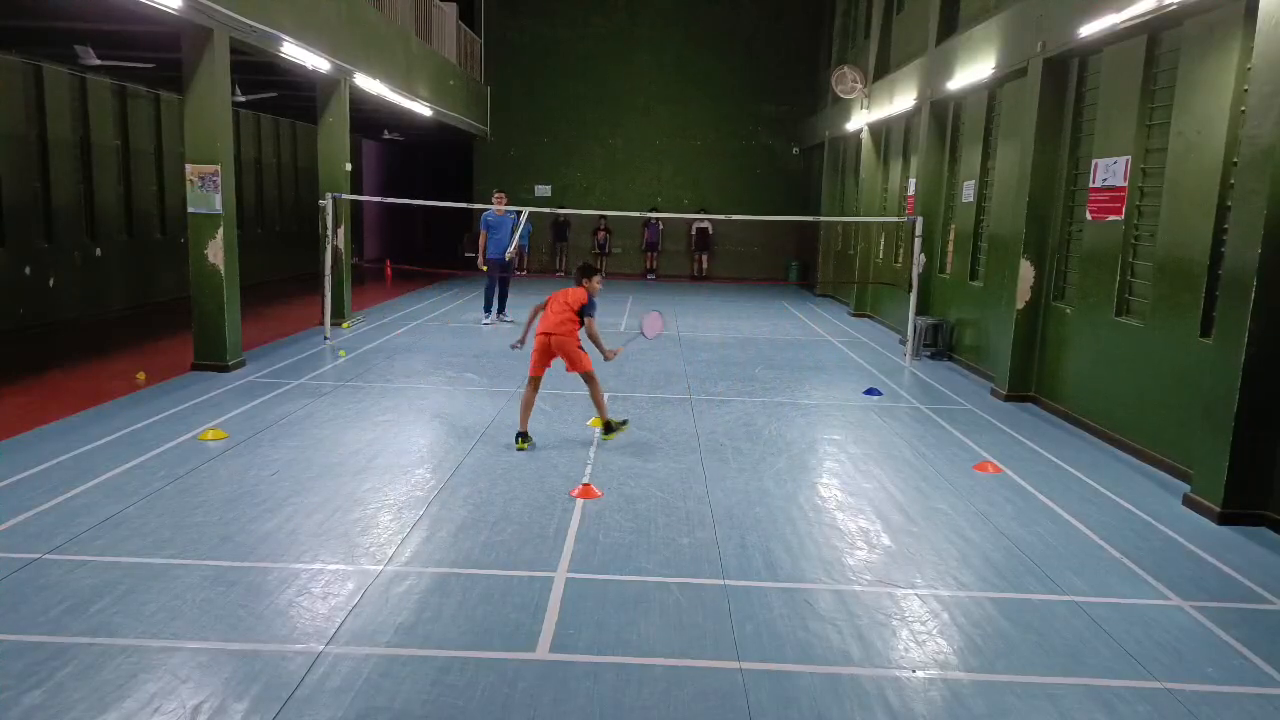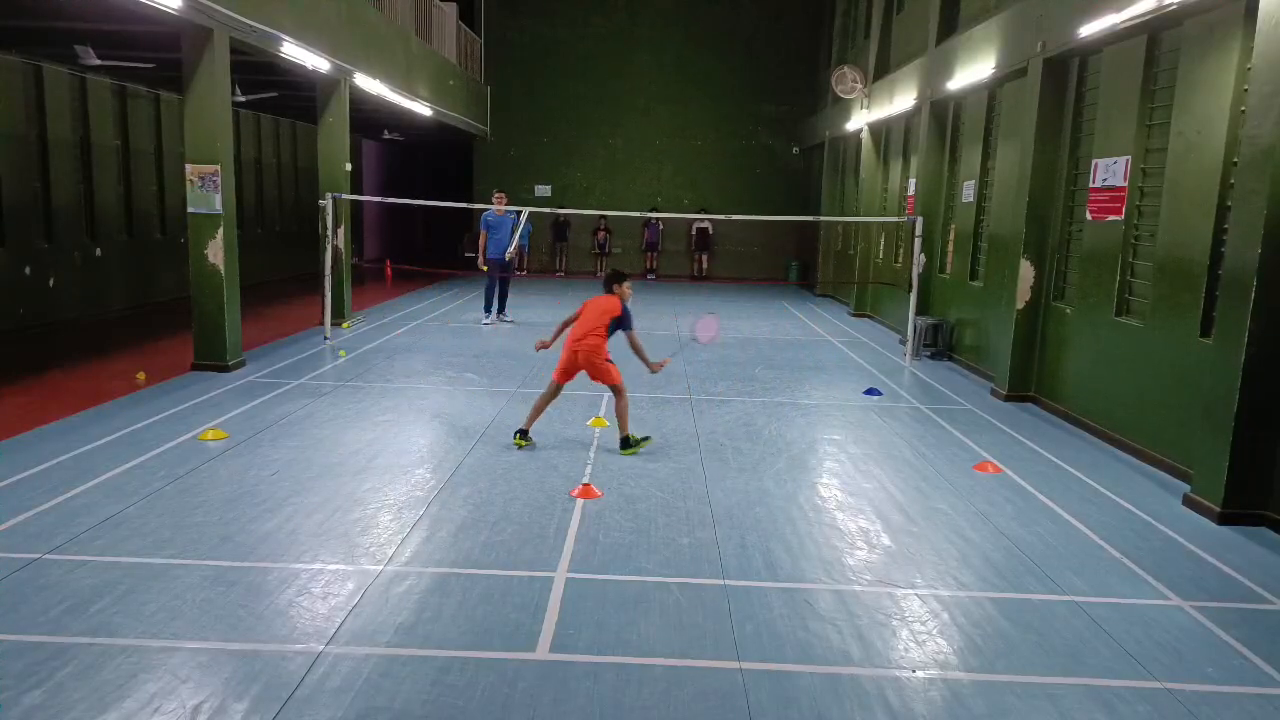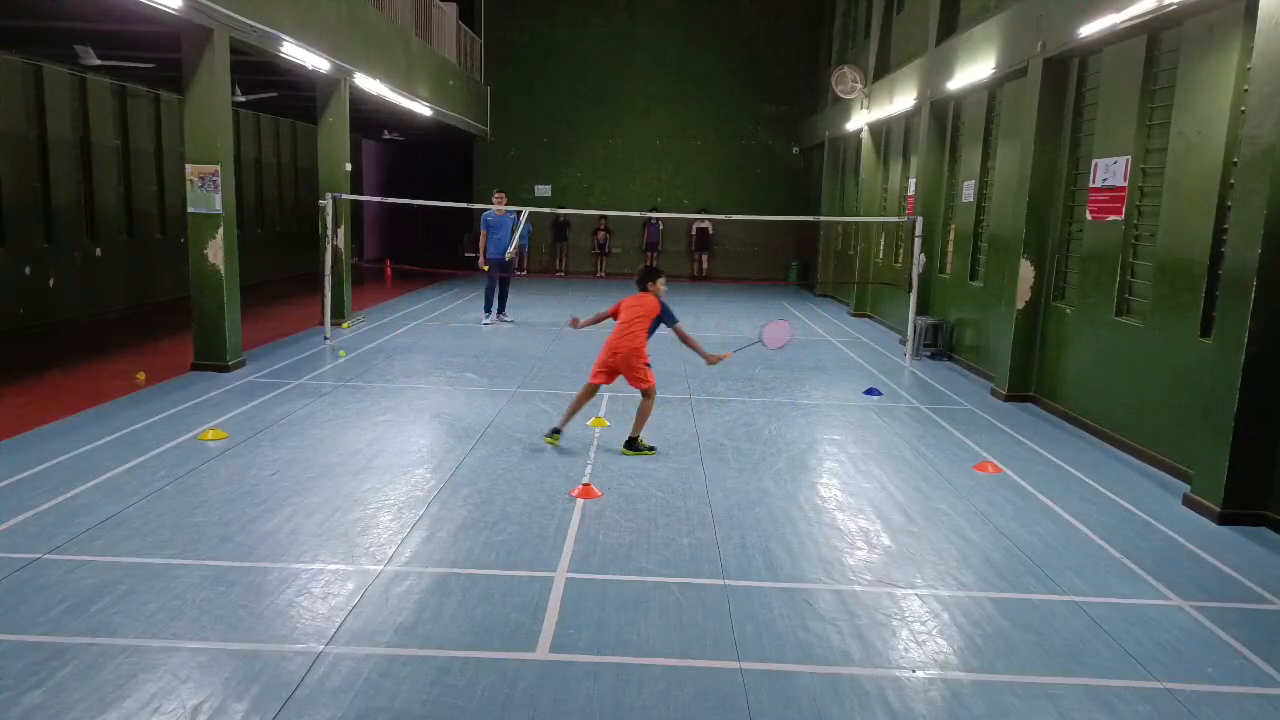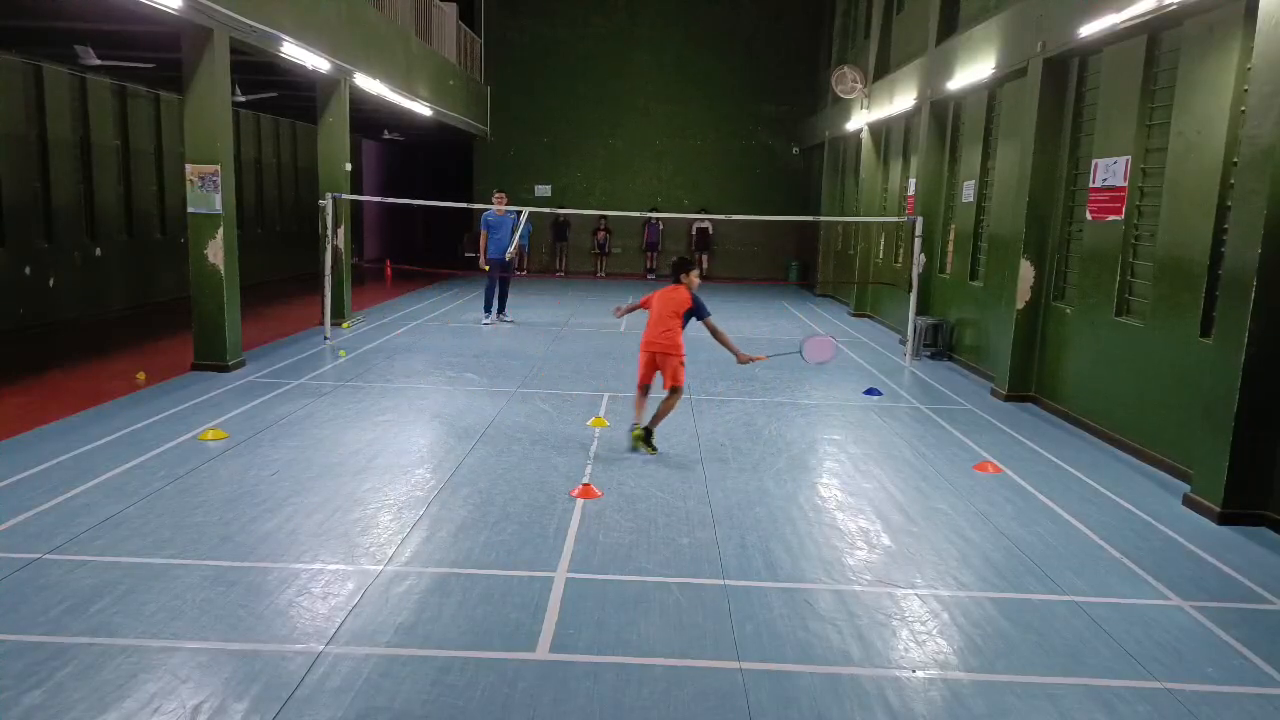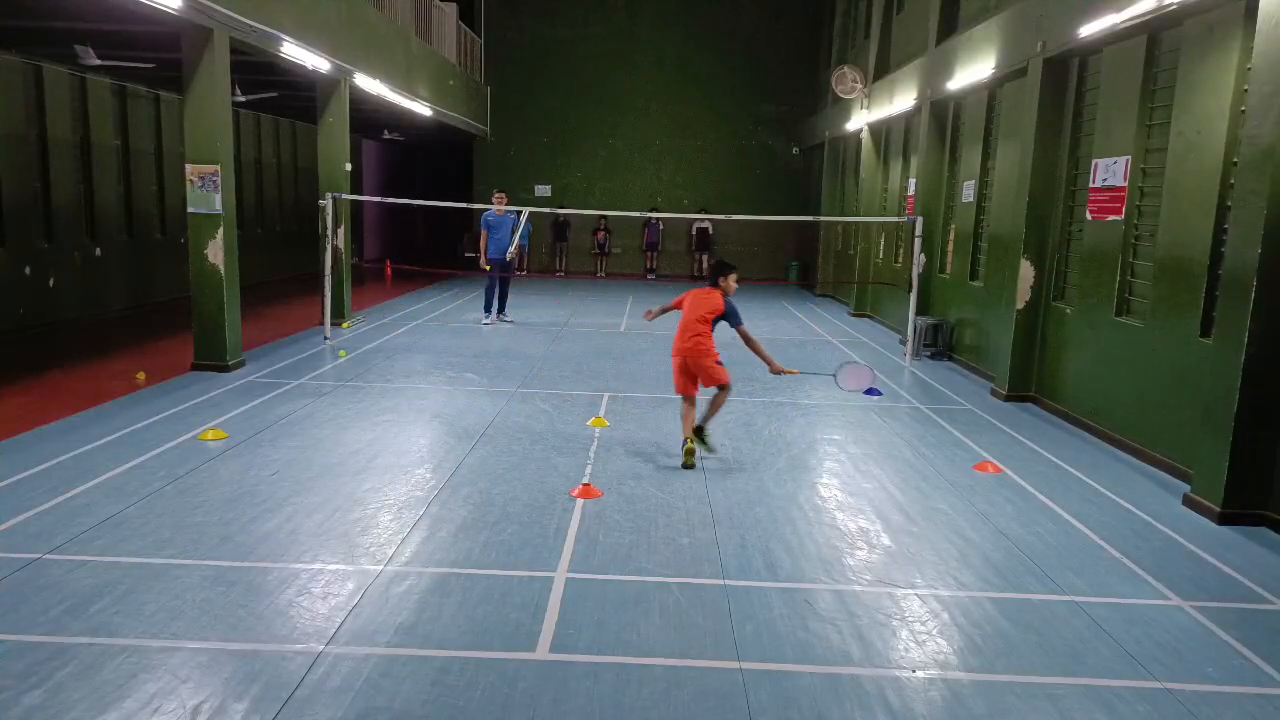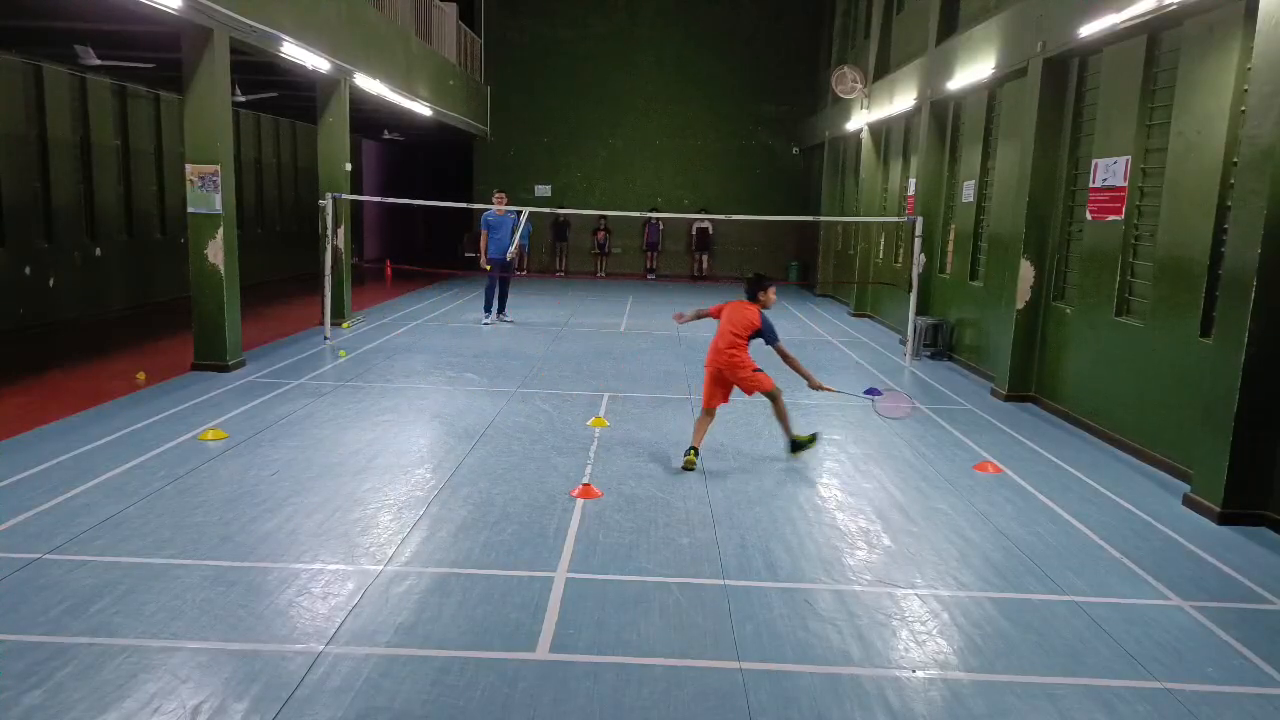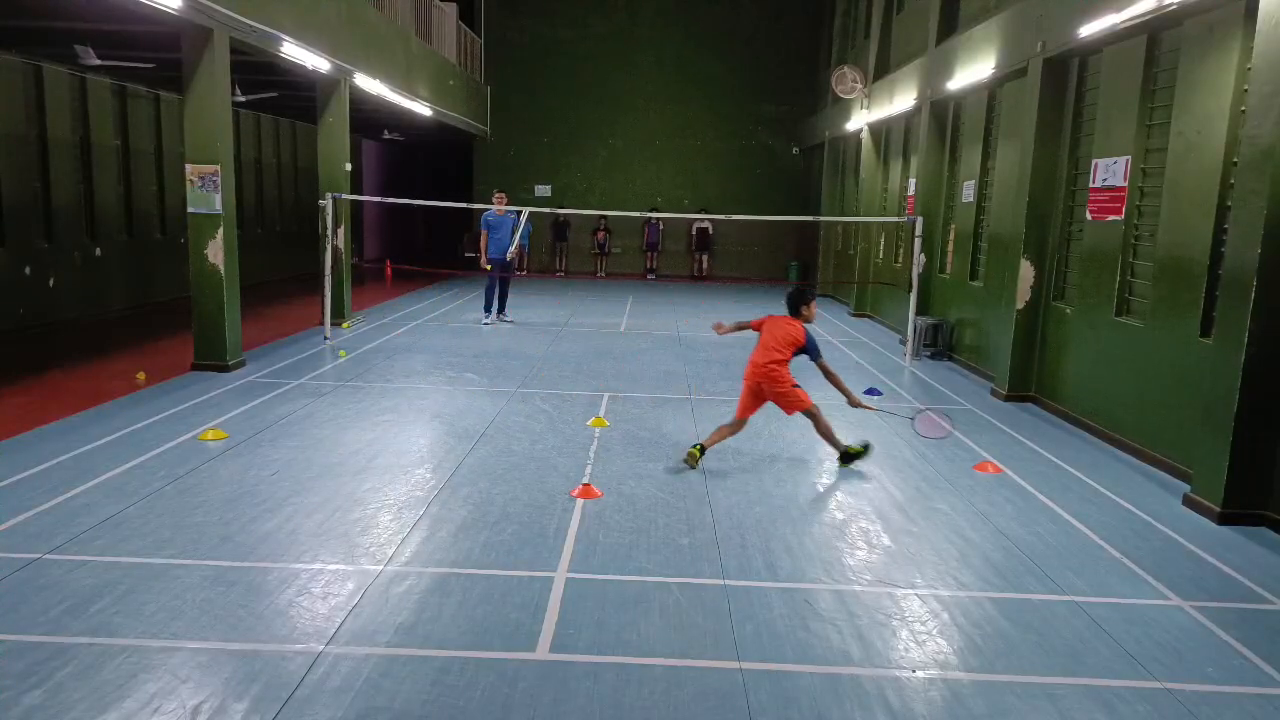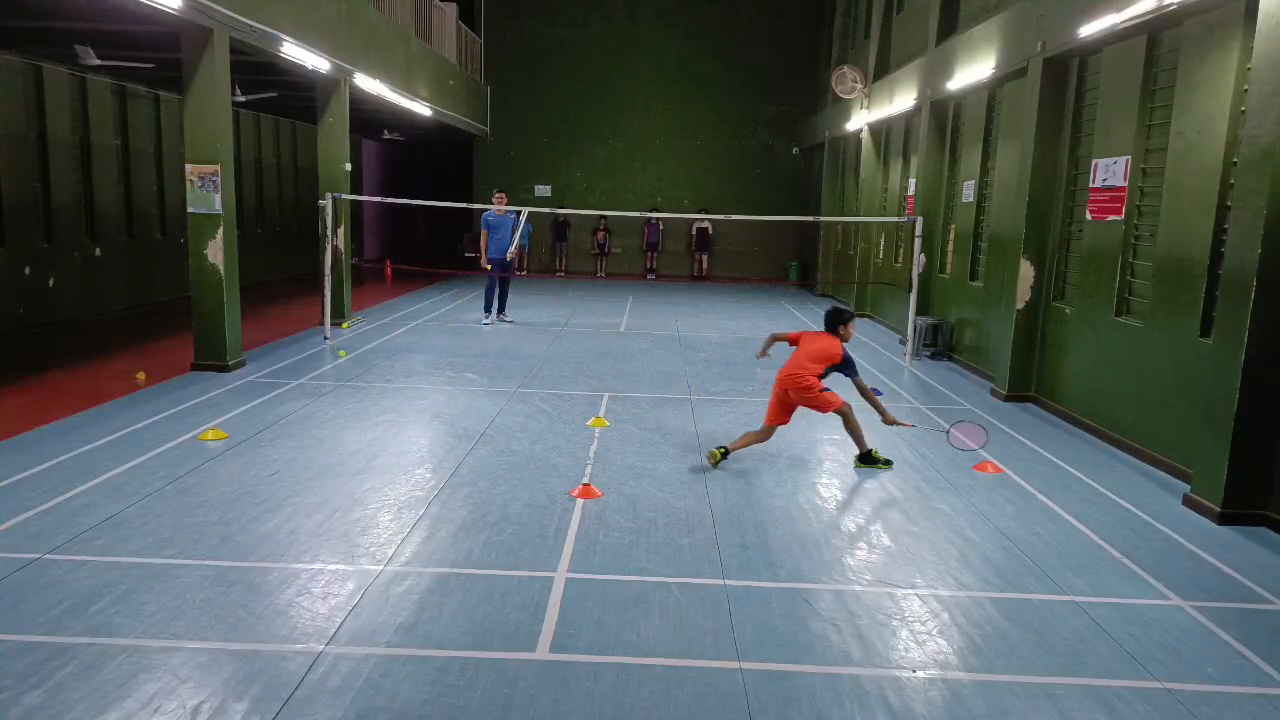
dt=0.1s
person 1, frame 1
left shoulder: (559, 294)
right shoulder: (588, 299)
left elbow: (536, 310)
right elbow: (589, 327)
left wrist: (523, 337)
right wrist: (604, 352)
left hip: (543, 335)
right hip: (565, 337)
left knee: (533, 384)
right knee: (591, 378)
left ankle: (522, 436)
right ankle: (607, 425)
person 1, frame 2
left shoulder: (590, 303)
right shoulder: (621, 308)
left elbow: (567, 322)
right elbow: (633, 341)
left wrist: (550, 342)
right wrist: (650, 365)
left hip: (572, 347)
right hip: (594, 350)
left knee: (552, 391)
right knee: (619, 391)
left ankle: (523, 433)
right ankle: (626, 440)
person 1, frame 3
left shoulder: (626, 302)
right shoulder: (659, 305)
left elbow: (601, 316)
right elbow: (681, 335)
left wrist: (582, 324)
right wrist: (706, 356)
left hip: (611, 349)
right hip: (633, 354)
left knee: (588, 391)
right knee: (649, 394)
left ankle: (557, 431)
right ankle: (632, 442)
person 1, frame 4
left shoulder: (658, 294)
right shoulder: (691, 298)
left elbow: (634, 306)
right elbow: (713, 330)
left wrist: (622, 312)
right wrist: (738, 354)
left hip: (647, 346)
right hip: (670, 349)
left knee: (643, 389)
right knee: (675, 392)
left ankle: (637, 426)
right ankle: (646, 432)
person 1, frame 5
left shoulder: (691, 295)
right shoulder: (725, 304)
left elbow: (667, 307)
right elbow: (747, 338)
left wrist: (654, 314)
right wrist: (771, 363)
left hip: (680, 352)
right hip: (702, 352)
left knee: (689, 401)
right knee: (725, 388)
left ankle: (688, 441)
right ankle: (699, 429)
person 1, frame 6
left shoulder: (729, 307)
right shoulder: (761, 320)
left elbow: (700, 312)
right elbow: (784, 355)
left wrist: (686, 318)
right wrist: (809, 379)
left hip: (713, 363)
right hip: (737, 364)
left knee: (707, 413)
right knee: (775, 395)
left ankle: (692, 452)
right ankle: (793, 441)
person 1, frame 7
left shoulder: (771, 321)
right shoulder: (804, 336)
left elbow: (742, 325)
right elbow: (827, 372)
left wrist: (725, 329)
right wrist: (851, 397)
left hip: (753, 376)
right hip: (776, 377)
left knee: (737, 424)
right knee: (813, 412)
left ankle: (699, 449)
right ankle: (844, 452)
person 1, frame 8
left shoulder: (807, 336)
right shoulder: (841, 353)
left elbow: (774, 336)
right elbow: (862, 388)
left wrist: (763, 351)
right wrist: (884, 414)
left hip: (783, 383)
right hip: (804, 385)
left knee: (765, 432)
right knee: (845, 410)
left ankle: (724, 451)
right ankle: (865, 456)
